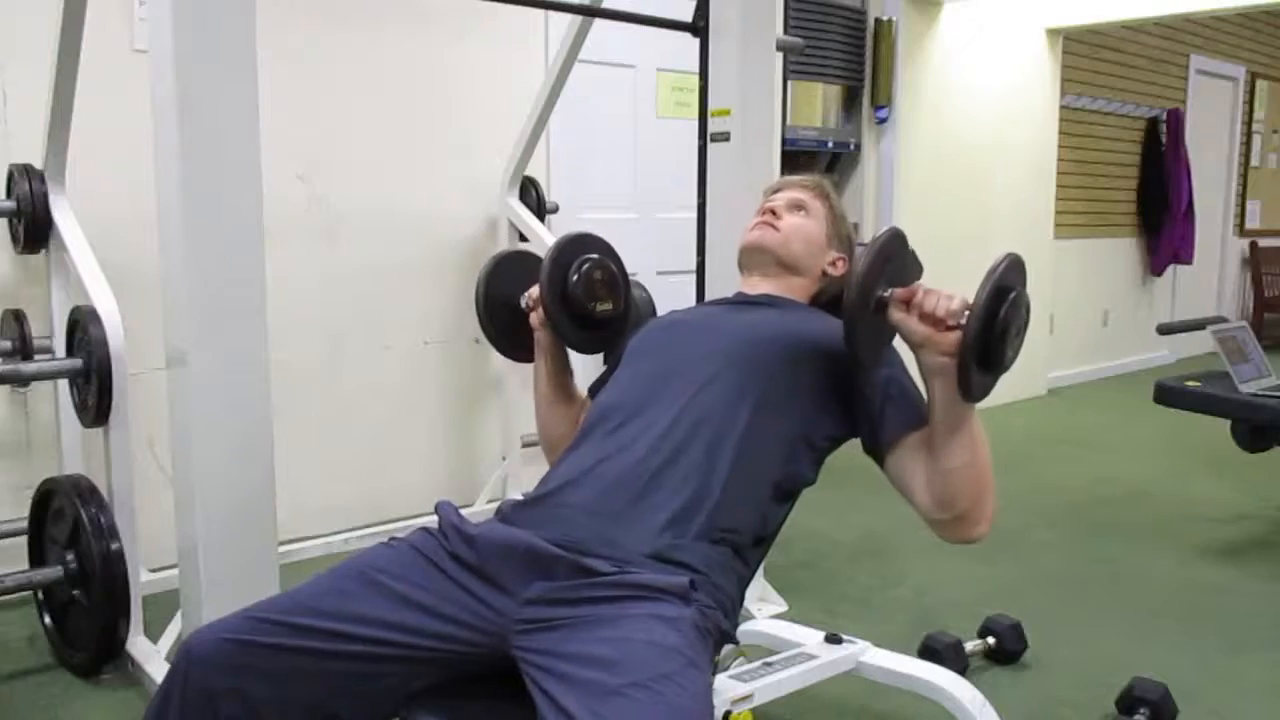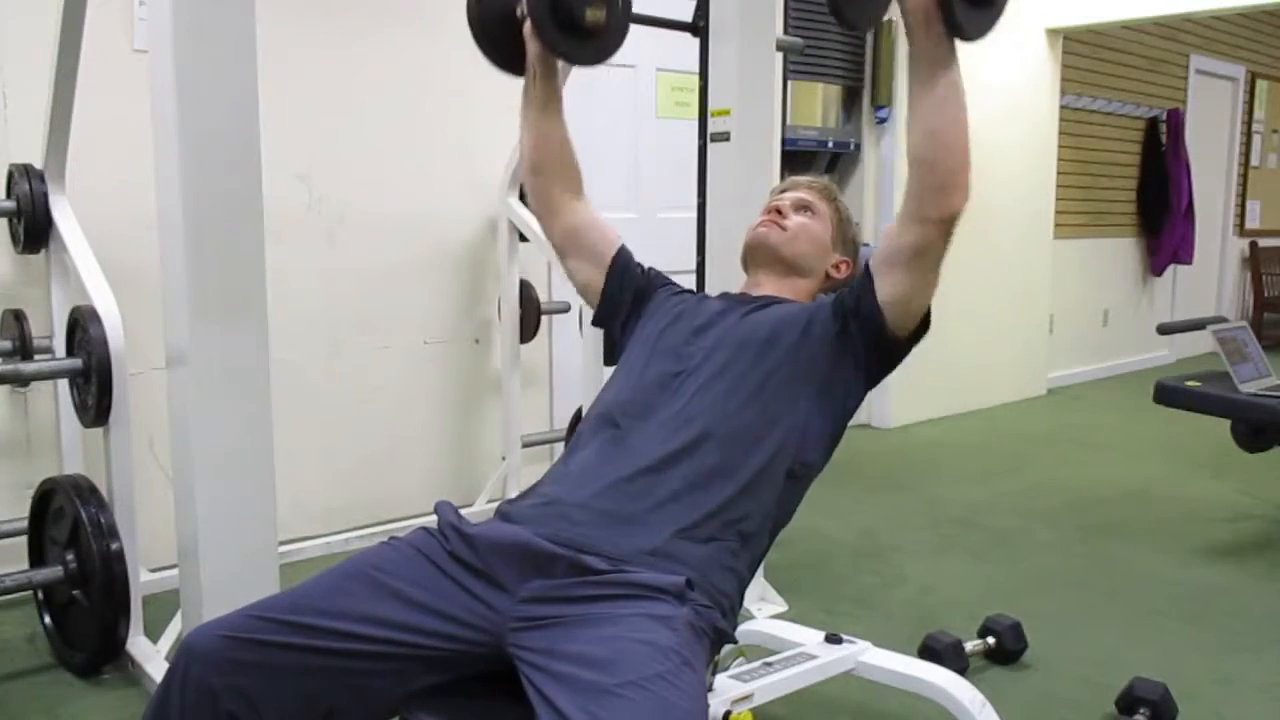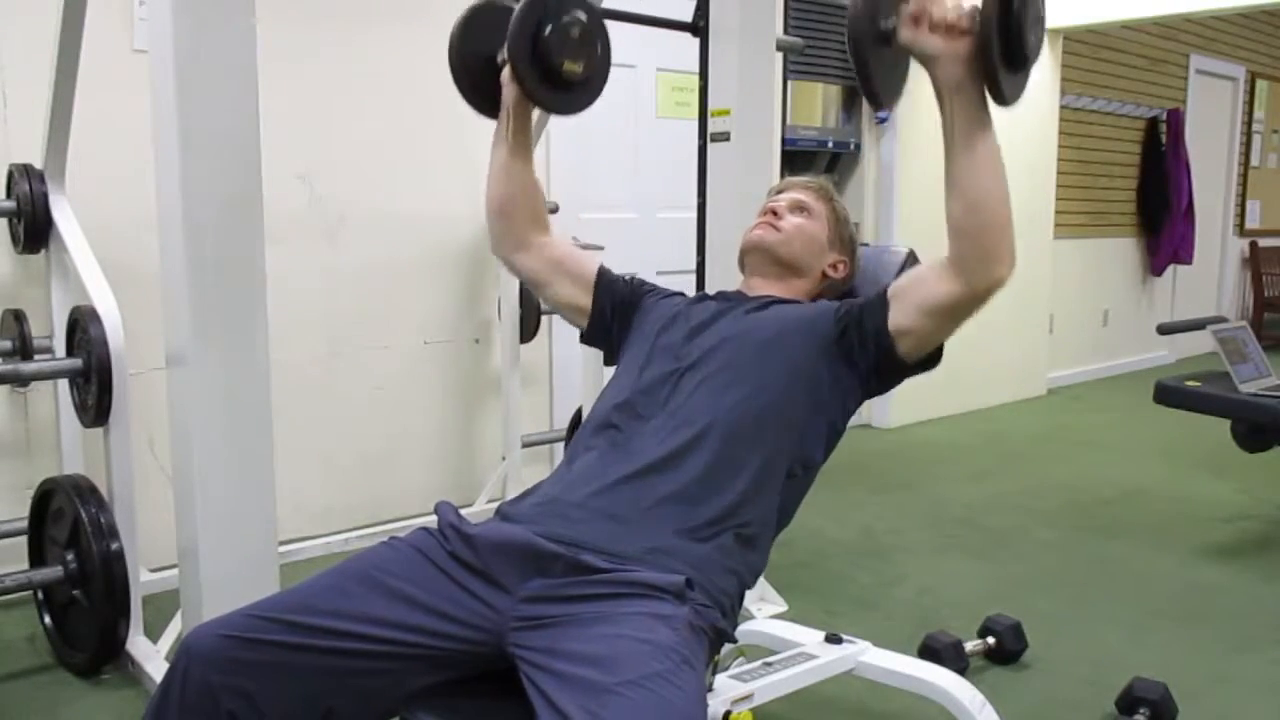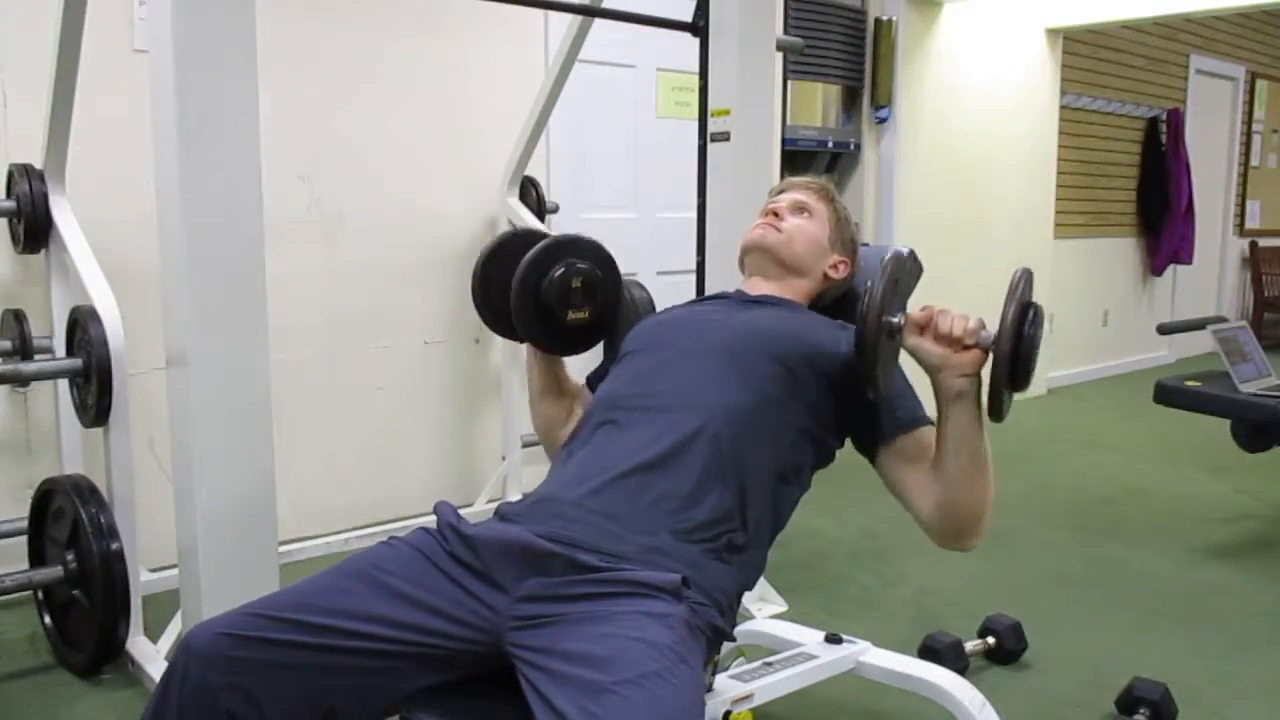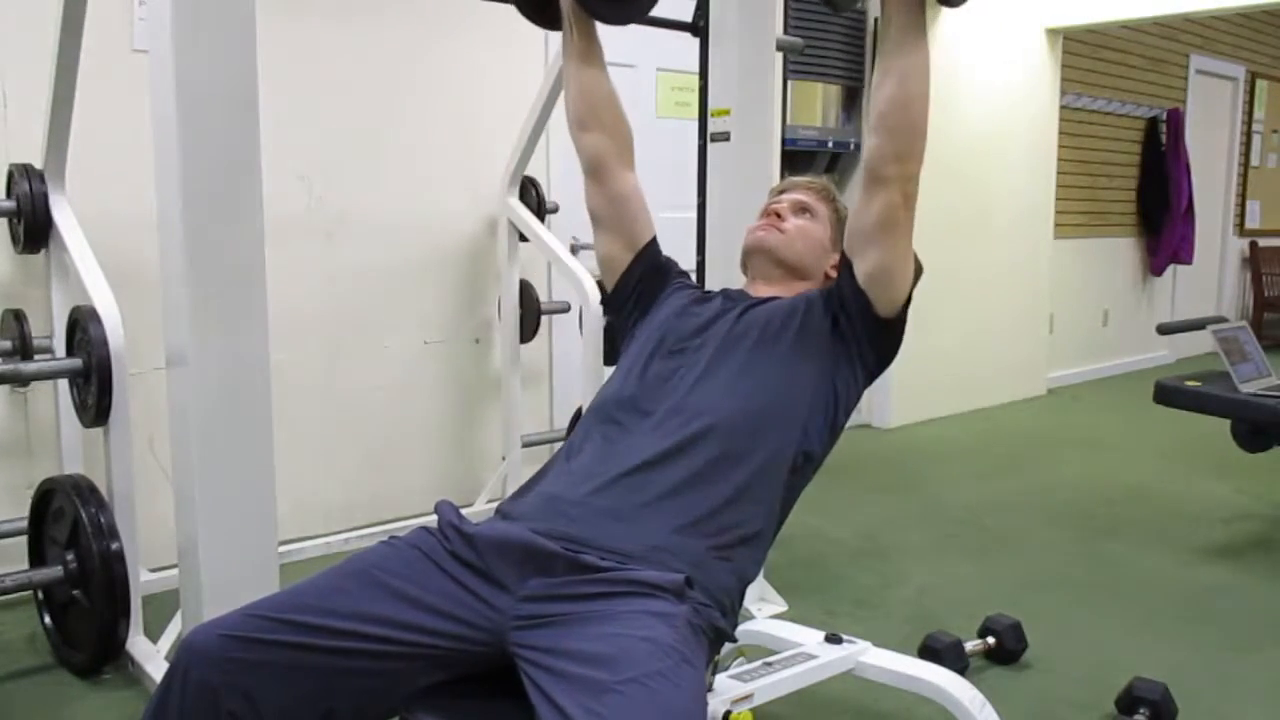
dt=1s
person 1, frame 1
left shoulder: (843, 348)
right shoulder: (661, 327)
left elbow: (959, 515)
left wrist: (946, 370)
right wrist: (550, 344)
left hip: (647, 596)
right hip: (496, 552)
person 1, frame 2
left shoulder: (838, 339)
right shoulder: (655, 307)
left elbow: (932, 208)
right elbow: (554, 199)
left hip: (643, 598)
right hip: (496, 549)
person 1, frame 3
left shoulder: (837, 336)
right shoulder: (658, 312)
left elbow: (977, 274)
right elbow: (522, 245)
left wrist: (956, 87)
right wrist: (518, 109)
left hip: (639, 599)
right hip: (497, 552)
person 1, frame 4
left shoulder: (838, 352)
right shoulder: (660, 324)
left elbow: (955, 521)
left wrist: (956, 383)
left hip: (645, 596)
right hip: (496, 551)
person 1, frame 5
left shoulder: (837, 333)
right shoulder: (665, 301)
left elbow: (890, 176)
right elbow: (605, 159)
left hip: (644, 594)
right hip: (498, 549)
